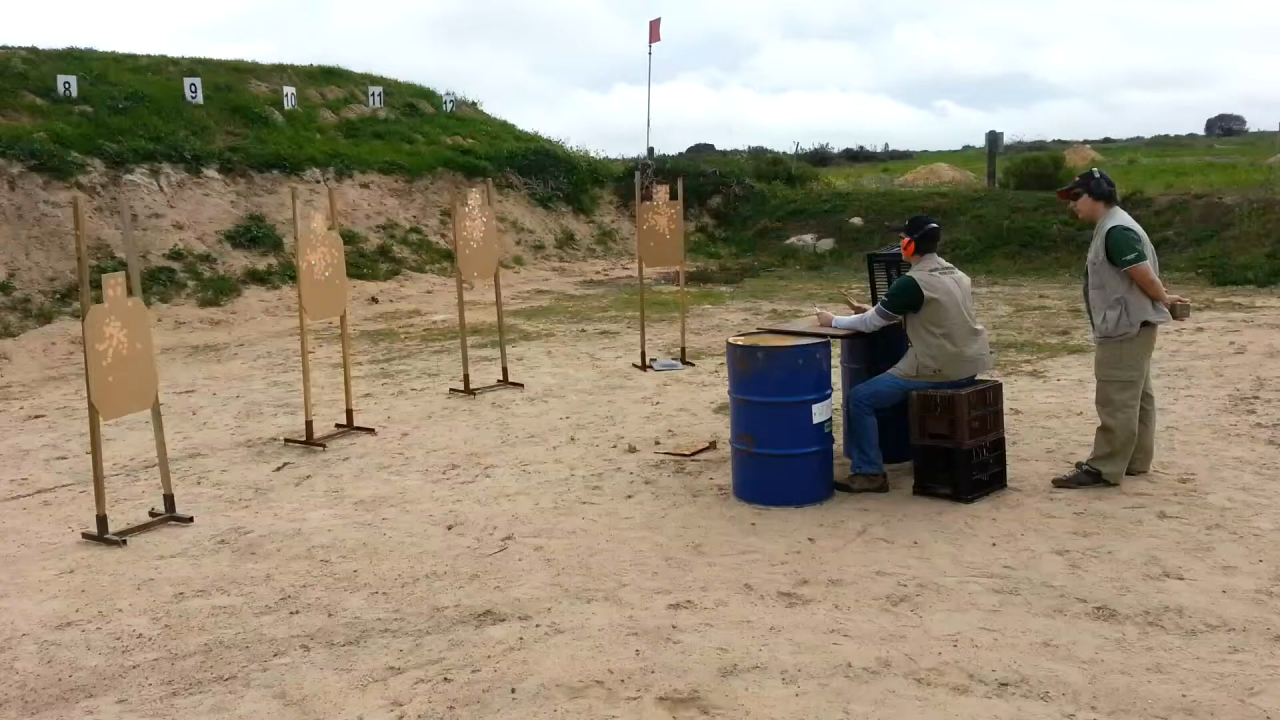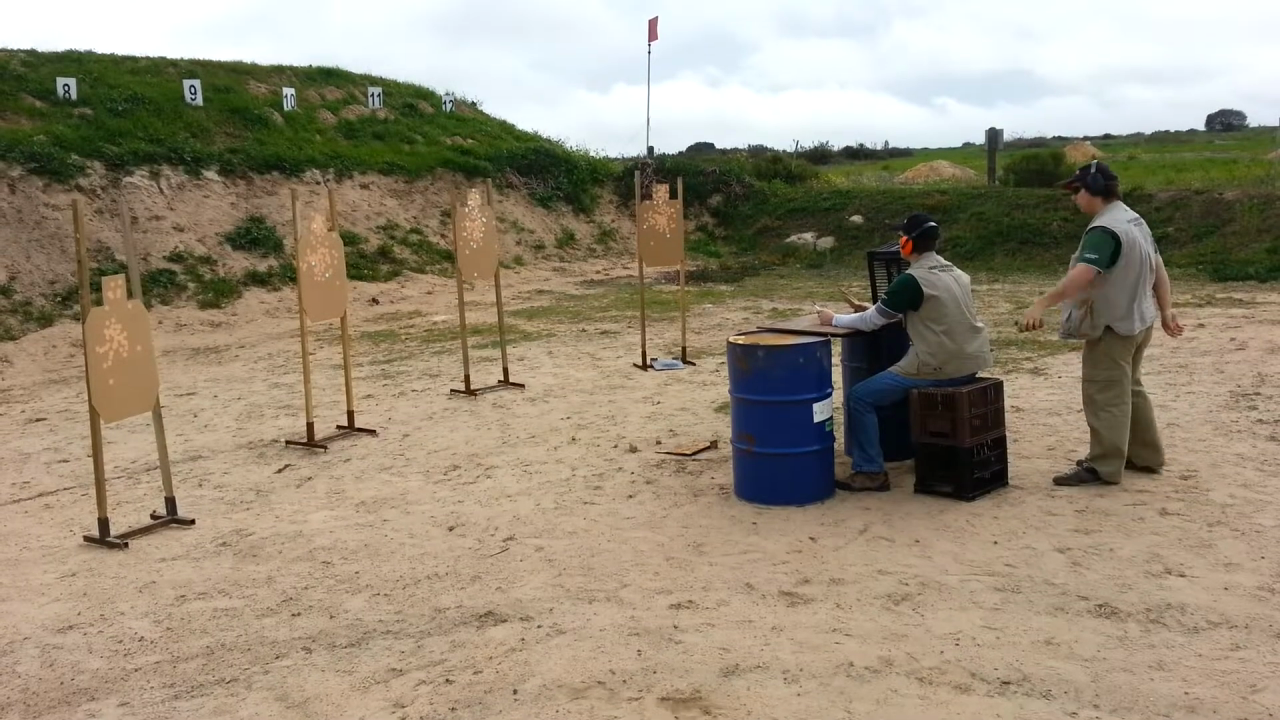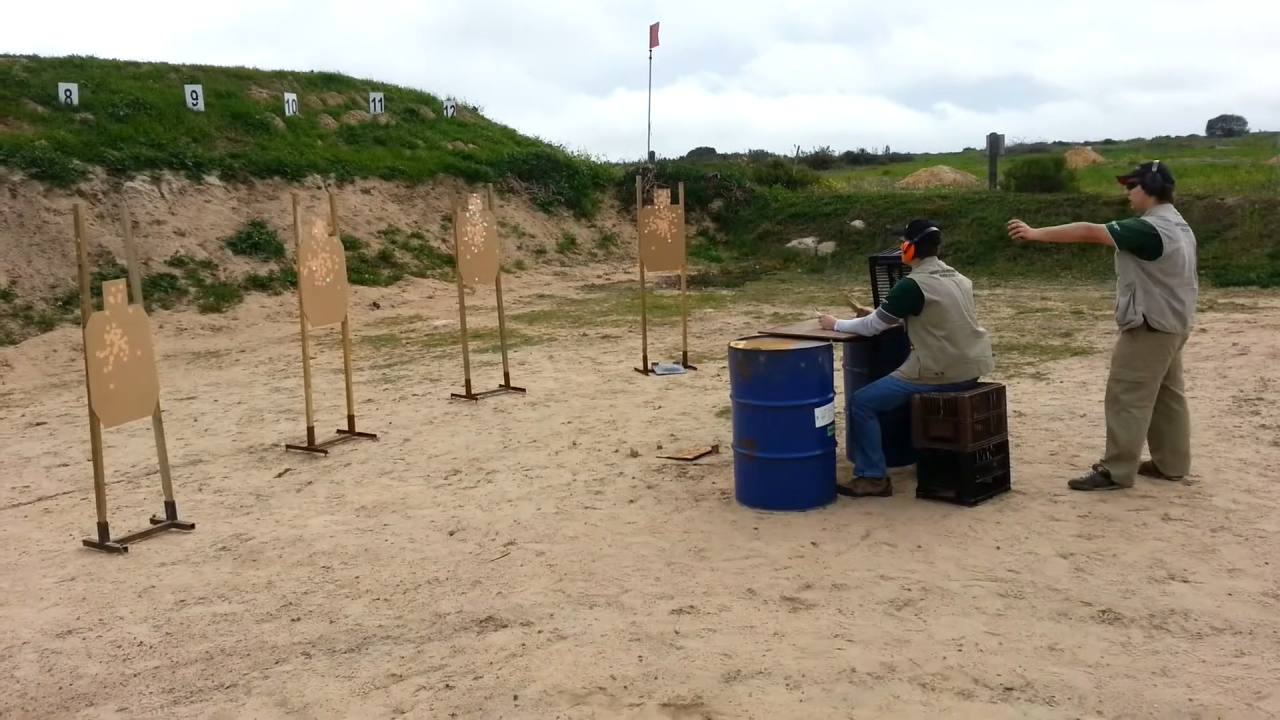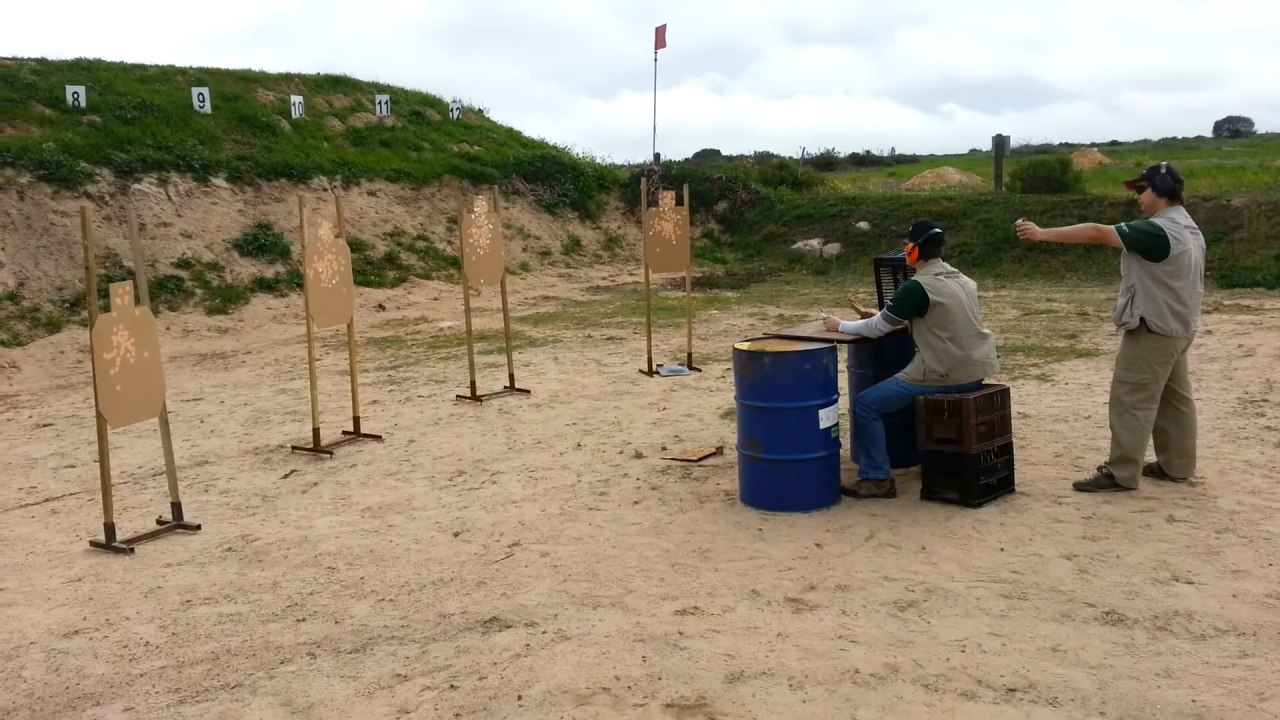
dt=0.7s
person 1, frame 1
left shoulder: (1116, 231)
right shoulder: (1110, 228)
left elbow: (1144, 276)
right elbow: (1142, 275)
left wrist: (1164, 299)
right wrist: (1165, 300)
left hip: (1126, 326)
right hip: (1126, 325)
left knee: (1116, 399)
right knee: (1136, 395)
left ankle: (1104, 468)
right ankle: (1135, 460)
person 1, frame 2
left shoulder: (1105, 230)
right shoulder: (1134, 221)
left elbow: (1083, 275)
right elbow: (1158, 269)
left wrist: (1041, 305)
right wrist: (1165, 311)
left hip: (1111, 325)
right hip: (1137, 322)
left knee: (1105, 397)
right knee: (1128, 389)
left ankle: (1103, 467)
right ankle: (1146, 455)
person 1, frame 3
left shoulder: (1148, 228)
right shoulder: (1178, 226)
left elbow: (1089, 232)
left wrist: (1035, 233)
left hip: (1150, 327)
right hip: (1172, 325)
left knee: (1128, 398)
right knee: (1167, 395)
left ankle: (1117, 470)
right ankle: (1171, 462)
person 1, frame 4
left shoulder: (1158, 230)
right shoulder: (1188, 229)
left elbow: (1097, 233)
left wrist: (1043, 234)
left hip: (1153, 329)
right hip: (1177, 327)
left knee: (1132, 400)
right knee: (1174, 397)
left ankle: (1121, 473)
right ankle: (1176, 464)
person 2, frame 1
left shoulder: (912, 283)
right shoulder: (956, 275)
left elbow: (871, 324)
left wrist: (833, 320)
right wrist: (876, 312)
left hip: (938, 370)
right hip: (969, 366)
left knee: (859, 399)
left ankle: (870, 474)
person 2, frame 2
left shoulder: (911, 280)
right shoulder: (955, 273)
left elbow: (871, 323)
left wrist: (834, 319)
right wrist: (877, 310)
left hip: (938, 368)
right hip: (969, 364)
left knee: (859, 397)
left ankle: (871, 472)
person 2, frame 3
left shoulder: (912, 285)
right shoulder: (957, 278)
left elbow: (872, 327)
left wrist: (836, 324)
right wrist: (878, 314)
left hip: (939, 373)
right hip: (971, 369)
left knee: (861, 403)
left ankle: (873, 477)
person 2, frame 4
left shoulder: (917, 287)
right shoulder: (961, 280)
left elbow: (877, 329)
left wrist: (841, 325)
right wrist: (884, 316)
left hip: (944, 374)
right hip: (976, 370)
left knee: (865, 405)
left ankle: (877, 479)
